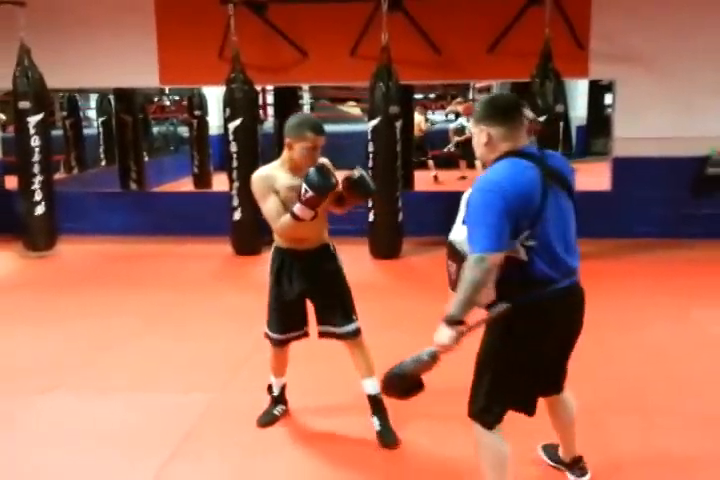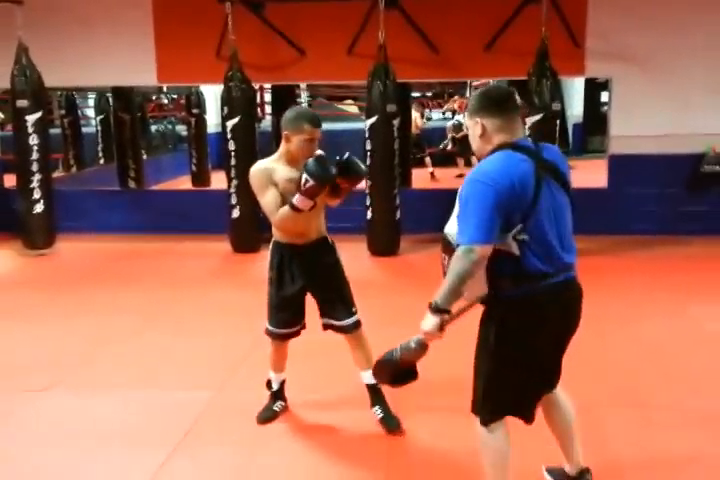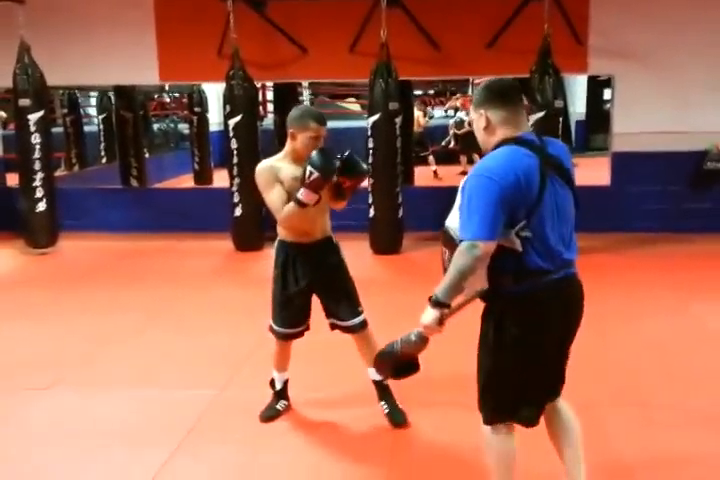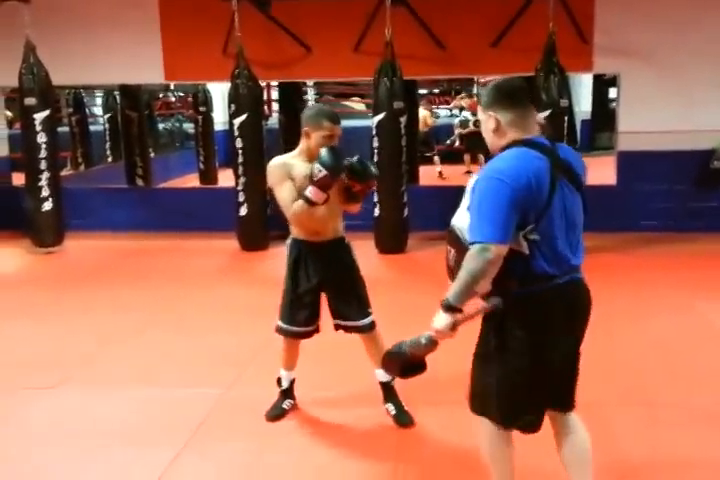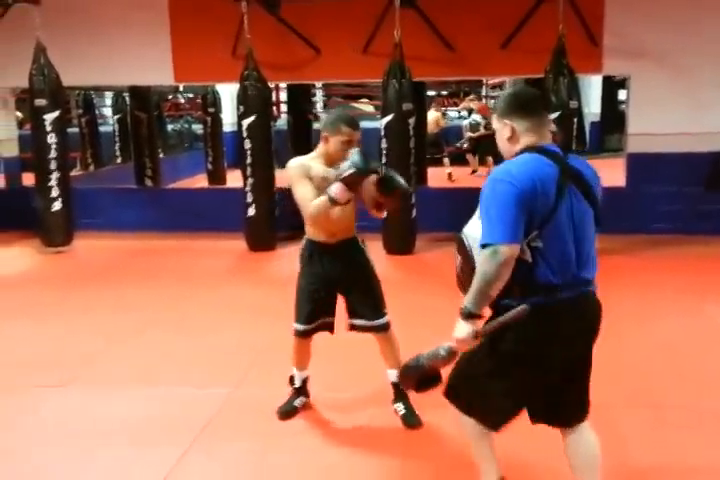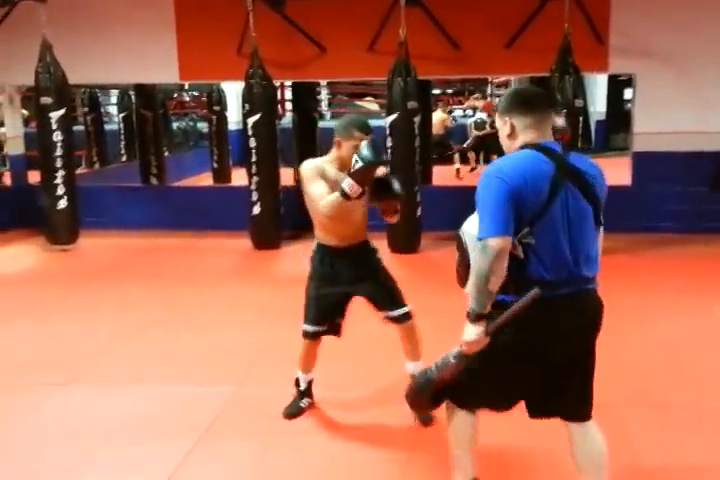
dt=0.1s
person 1, frame 1
left shoulder: (494, 185)
right shoulder: (557, 165)
left elbow: (485, 262)
left wrist: (453, 320)
left hip: (524, 312)
right hip: (566, 299)
left knee: (487, 415)
right knee: (552, 385)
person 1, frame 2
left shoulder: (486, 177)
right shoulder: (553, 158)
left elbow: (473, 253)
left wrist: (438, 309)
left hip: (519, 306)
right hip: (563, 294)
left knee: (490, 413)
right knee: (544, 385)
person 1, frame 3
left shoulder: (491, 171)
right shoulder: (558, 153)
left elbow: (477, 249)
left wrist: (438, 302)
left hip: (519, 304)
right hip: (564, 292)
left knee: (498, 414)
right knee: (549, 397)
person 1, frame 4
left shoulder: (501, 173)
right shoulder: (569, 159)
left elbow: (489, 251)
left wrist: (450, 306)
left hip: (523, 308)
right hip: (570, 297)
left knee: (494, 412)
right knee: (561, 408)
person 1, frame 5
left shoulder: (508, 177)
right shoulder: (583, 173)
left elbow: (500, 256)
left wrist: (469, 314)
left hip: (526, 318)
right hip: (579, 310)
left knee: (468, 398)
right knee: (571, 419)
person 1, frame 6
left shoulder: (504, 174)
right shoulder: (589, 170)
left elbow: (493, 250)
left wrist: (476, 317)
left hip: (525, 315)
right hip: (581, 308)
left knee: (459, 394)
right knee: (578, 417)
person 2, frame 1
left shoulder: (323, 168)
right shoulder: (264, 178)
left elbow: (337, 207)
right elbow: (281, 229)
left wrist: (350, 193)
right wrist: (307, 203)
left hip: (323, 258)
right hip: (287, 263)
left knee: (352, 334)
right knee: (279, 339)
left ankle: (377, 409)
right ankle: (278, 398)
person 2, frame 2
left shoulder: (319, 161)
right shoulder: (262, 171)
right elbow: (279, 221)
left wrist: (344, 183)
right wrist: (306, 193)
left hip: (322, 251)
right hip: (286, 257)
left knee: (351, 326)
right knee: (279, 334)
left ankle: (377, 398)
right ankle: (277, 394)
person 2, frame 3
left shoulder: (324, 160)
right shoulder: (268, 170)
right elbow: (285, 219)
left wrist: (348, 182)
right wrist: (309, 188)
left hip: (326, 251)
right hip: (291, 256)
left knee: (358, 326)
right knee: (283, 333)
left ankle: (385, 394)
right ankle: (280, 393)
person 2, frame 4
left shoulder: (334, 161)
right shoulder: (281, 166)
left elbow: (351, 206)
right elbow: (294, 216)
left wrist: (359, 186)
right wrist: (318, 186)
left hip: (338, 250)
right hip: (303, 255)
left knee: (366, 326)
right knee: (292, 332)
left ankle: (390, 395)
right ankle: (286, 392)
person 2, frame 5
left shoulder: (355, 169)
right shoulder: (299, 167)
left elbow: (377, 211)
right elbow: (313, 212)
right wrist: (343, 188)
left hip: (352, 252)
right hip: (317, 256)
left knee: (382, 325)
right knee: (303, 331)
left ankle: (400, 394)
right ankle: (299, 390)
person 2, frame 6
left shoulder: (366, 169)
right shoulder: (313, 169)
left elbow: (390, 216)
right elbow: (326, 211)
left wrist: (390, 201)
right wrist: (355, 182)
left hip: (362, 254)
right hip: (328, 259)
left knee: (403, 317)
right knee: (312, 334)
right ankle: (304, 391)
